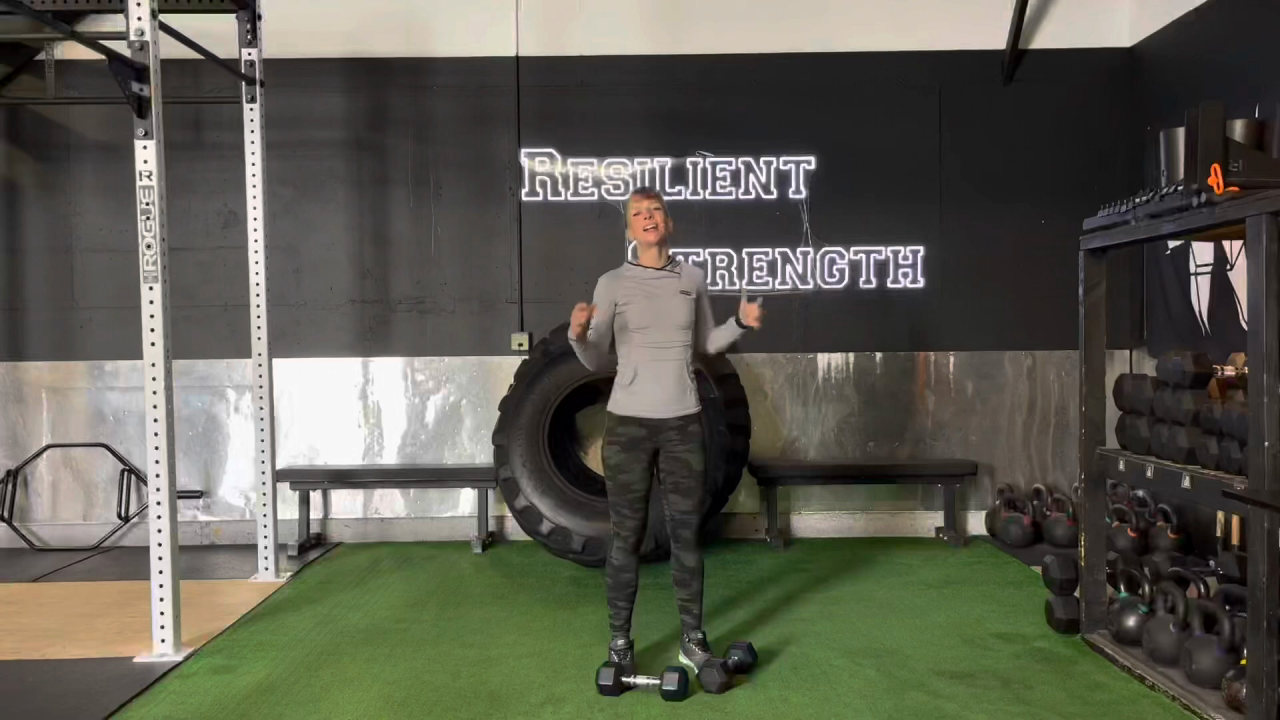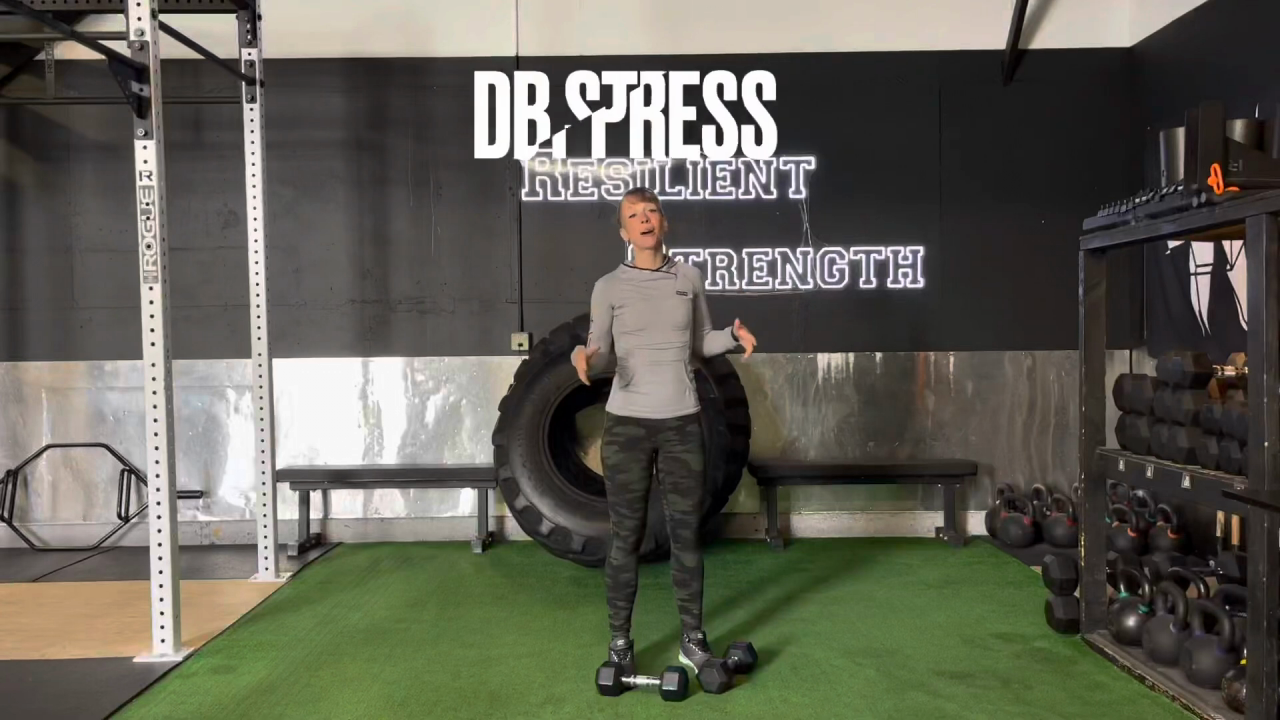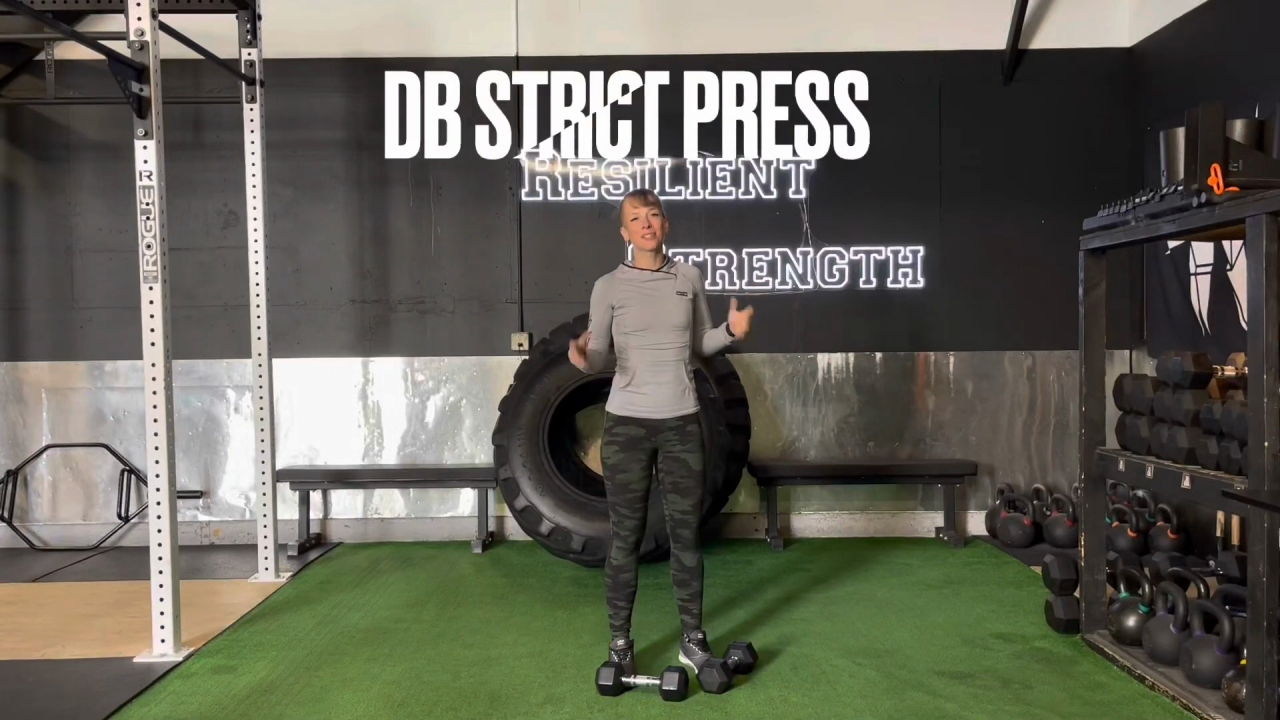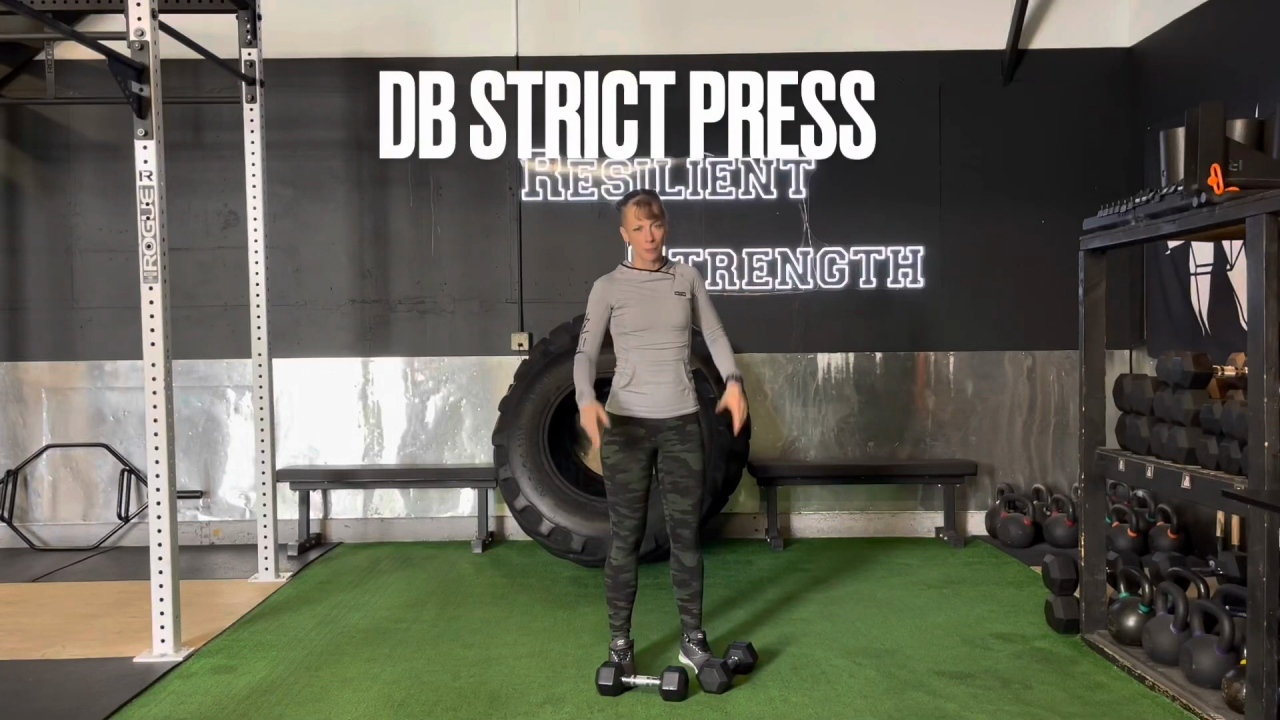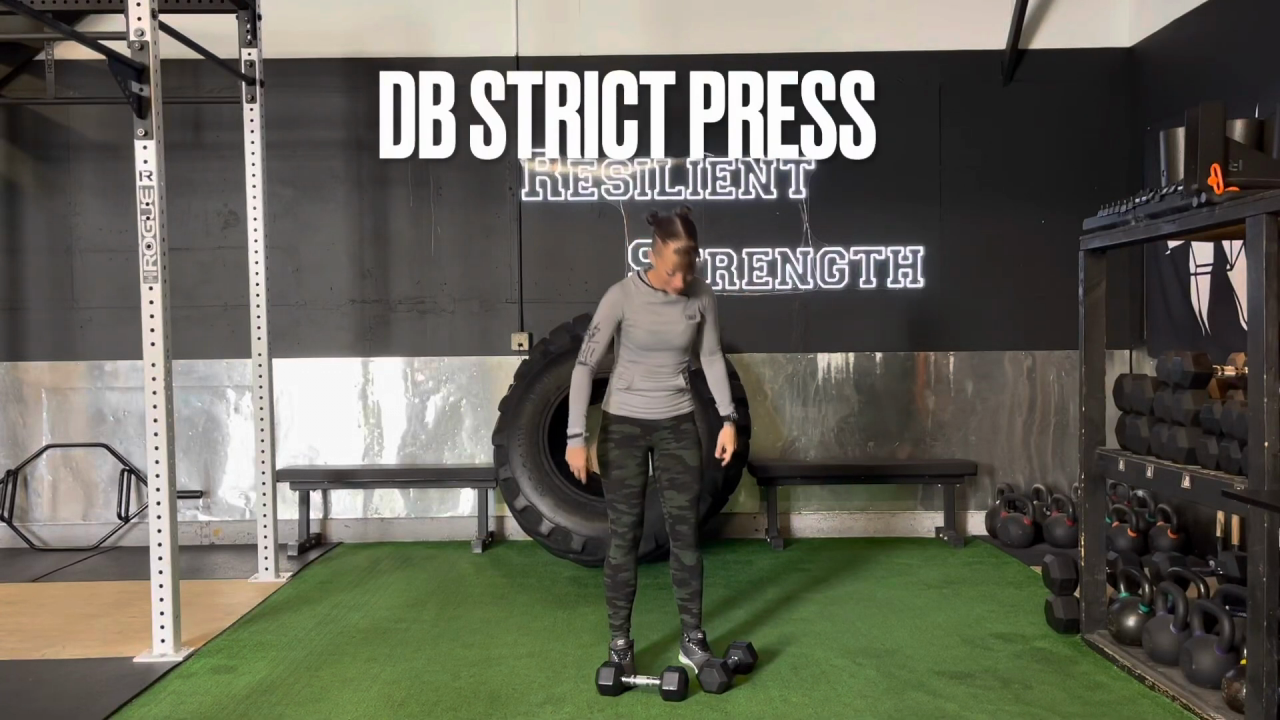
dt=0.4s
person 1, frame 1
left shoulder: (692, 278)
right shoulder: (612, 283)
right elbow: (595, 359)
left wrist: (742, 323)
right wrist: (578, 334)
left hip: (682, 422)
right hip: (628, 422)
left knee: (686, 533)
right knee: (626, 536)
left ankle: (692, 637)
right ankle: (619, 640)
person 1, frame 2
left shoulder: (688, 277)
right shoulder: (609, 286)
right elbow: (599, 360)
left wrist: (734, 335)
right wrist: (584, 358)
left hip: (681, 422)
right hip: (627, 423)
left knee: (686, 532)
right knee: (626, 536)
left ankle: (692, 636)
right ankle: (619, 640)
person 1, frame 3
left shoulder: (689, 277)
right shoulder: (609, 286)
right elbow: (601, 358)
left wrist: (731, 331)
right wrist: (583, 354)
left hip: (681, 423)
right hip: (627, 423)
left knee: (686, 532)
right knee: (626, 536)
left ankle: (693, 636)
right ankle: (620, 640)
person 1, frame 4
left shoulder: (687, 278)
right shoulder: (608, 287)
left elbow: (714, 336)
right elbow: (585, 354)
left wrist: (732, 379)
right wrist: (587, 399)
left hip: (682, 423)
right hip: (627, 425)
left knee: (686, 533)
right knee: (625, 536)
left ankle: (693, 637)
right ankle: (620, 641)
person 1, frame 5
left shoulder: (701, 297)
right shoulder: (622, 296)
left elbow: (712, 357)
right elbow: (585, 364)
left wrist: (727, 417)
right wrist: (576, 435)
left hip: (677, 423)
right hip: (623, 423)
left knee: (685, 531)
right knee: (624, 533)
left ankle: (693, 637)
right ankle: (620, 641)
